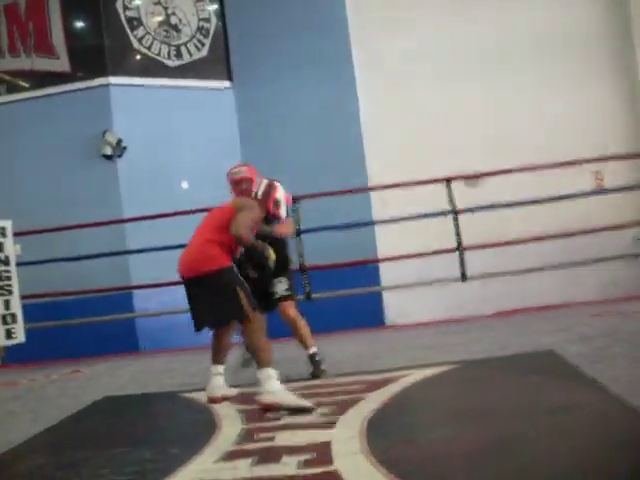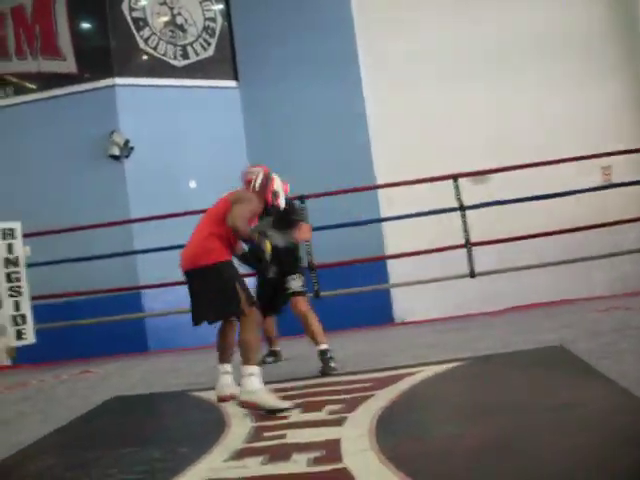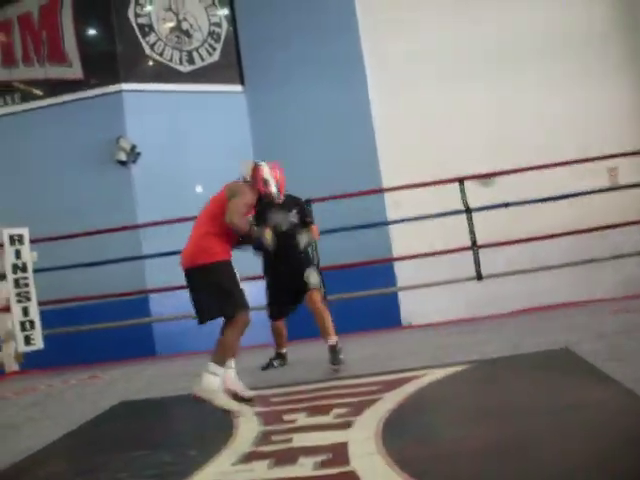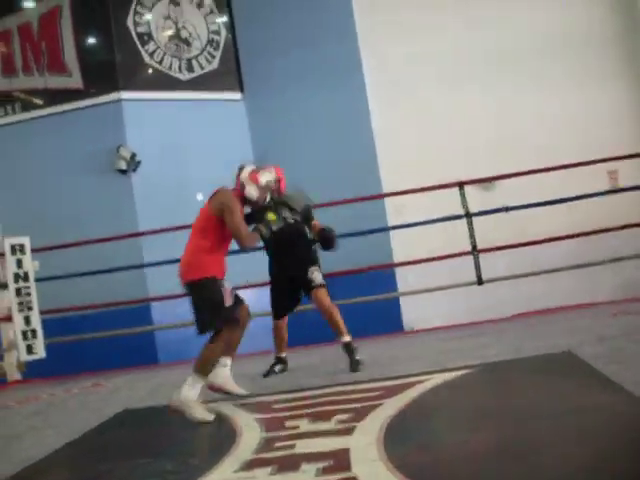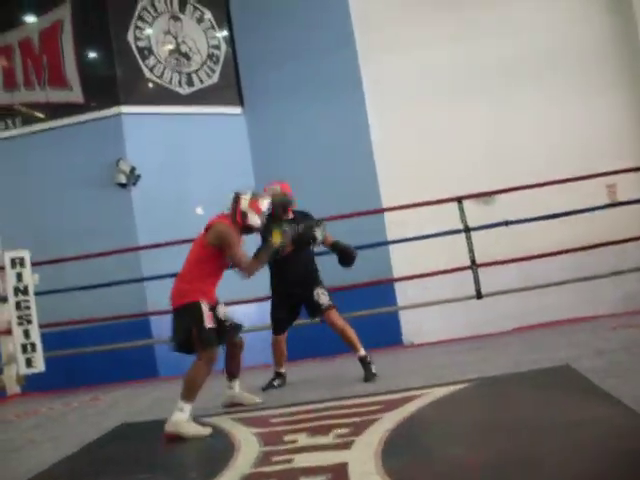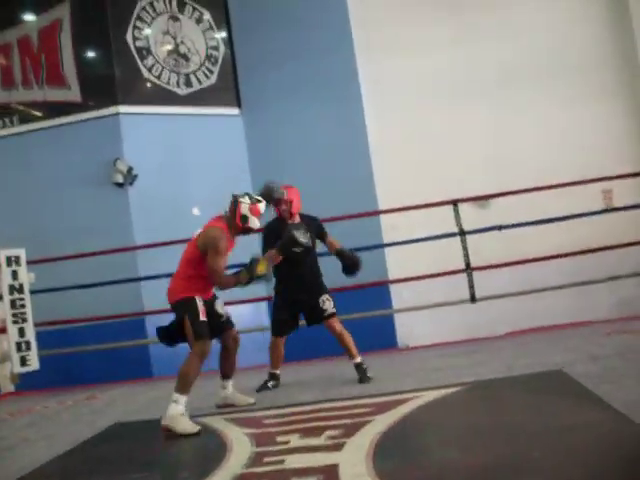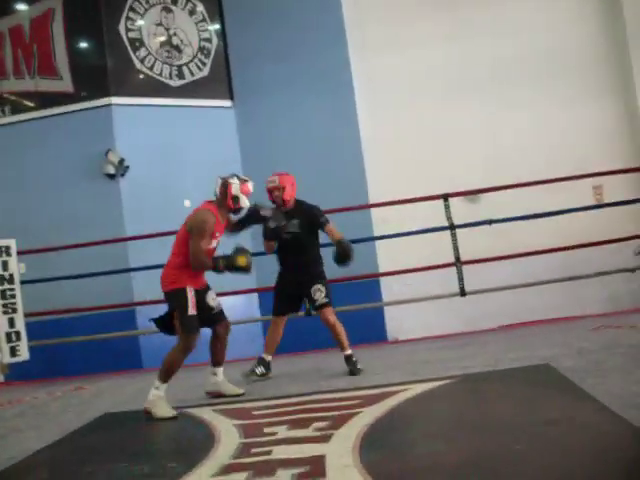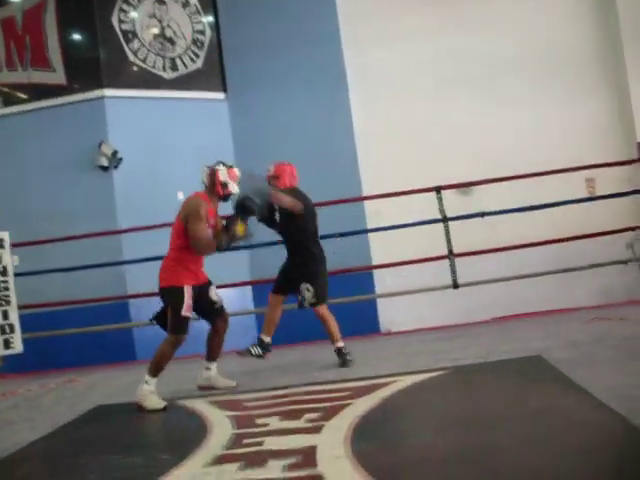
dt=0.1s
person 1, frame 1
left shoulder: (238, 205)
right shoulder: (253, 207)
right elbow: (238, 232)
right wrist: (262, 250)
left hip: (190, 265)
right hip: (210, 264)
left knee: (226, 323)
right knee: (254, 322)
left ankle: (216, 385)
right ankle: (272, 390)
person 1, frame 2
left shoulder: (237, 197)
right shoulder: (251, 199)
right elbow: (234, 224)
right wrist: (258, 241)
left hip: (192, 259)
right hip: (210, 259)
left knee: (229, 318)
right knee: (250, 315)
left ankle: (225, 384)
right ankle: (253, 388)
person 1, frame 3
left shoulder: (237, 190)
right shoulder: (244, 191)
right elbow: (232, 222)
left wrist: (258, 233)
right wrist: (261, 235)
left hip: (195, 257)
right hip: (209, 257)
left knee: (237, 315)
right knee: (239, 317)
left ankle: (227, 378)
right ankle: (210, 382)
person 1, frame 4
left shoulder: (225, 199)
right shoulder: (228, 200)
right elbow: (245, 241)
left hip: (198, 269)
right hip: (204, 272)
left knee: (241, 315)
right knee: (228, 329)
left ankle: (221, 374)
right ankle: (188, 395)
person 1, frame 5
left shoulder: (224, 223)
right shoulder: (224, 230)
right elbow: (246, 268)
right wrist: (270, 248)
left hip: (202, 295)
right hip: (191, 297)
left knee: (234, 341)
right knee: (207, 355)
left ankle: (234, 392)
right ankle: (179, 419)
person 1, frame 6
left shoulder: (224, 225)
right shoulder: (218, 235)
right elbow: (219, 281)
right wrist: (248, 274)
left hip: (202, 292)
right hip: (187, 293)
left knee: (231, 337)
right knee: (201, 348)
left ankle: (227, 393)
right ankle: (174, 413)
person 1, frame 7
left shoulder: (218, 213)
right shoulder: (204, 218)
left elbow: (231, 227)
right elbow: (196, 261)
left wrist: (252, 218)
right wrist: (229, 263)
left hip: (195, 280)
right hip: (179, 281)
left knee: (222, 326)
right knee: (187, 340)
left ankle: (217, 381)
right ankle: (155, 397)
person 1, frame 8
left shoulder: (210, 204)
right shoulder: (198, 204)
left elbow: (214, 231)
right elbow: (201, 246)
left wrist: (231, 224)
right wrist: (229, 236)
left hip: (196, 276)
right hip: (178, 277)
left knee: (220, 321)
right knee: (176, 337)
left ankle: (209, 375)
right ankle: (146, 390)
person 2, frame 1
left shoulder: (270, 201)
left elbow: (286, 228)
left wrist: (261, 230)
left hip: (277, 267)
right hip: (254, 270)
left knee: (288, 311)
left ankle: (315, 357)
person 2, frame 2
left shoulder: (286, 205)
left elbow: (305, 233)
left hip: (289, 266)
right hip: (267, 271)
left knee: (300, 306)
right knee: (265, 317)
left ankle: (325, 354)
right ankle: (274, 350)
person 2, frame 3
left shoulder: (296, 203)
right shoulder: (258, 209)
left elbow: (313, 229)
left wrist: (307, 238)
left hip: (303, 264)
right hip: (277, 271)
left knee: (315, 300)
right knee: (277, 318)
left ankle: (335, 350)
right ankle: (280, 354)
person 2, frame 4
left shoulder: (297, 200)
right shoulder: (261, 208)
left elbow: (312, 223)
left wrist: (323, 231)
left hip: (306, 261)
right hip: (281, 268)
left knee: (322, 299)
right knee: (279, 318)
left ankle: (348, 346)
right ankle: (281, 359)
person 2, frame 5
left shoulder: (303, 217)
right shoulder: (269, 223)
left elbow: (322, 237)
right elbow: (277, 249)
left wrist: (336, 246)
right wrist: (299, 236)
left hip: (309, 280)
right hip: (282, 287)
left knee: (333, 319)
right knee: (278, 334)
left ankle: (365, 359)
right ankle: (279, 374)
person 2, frame 6
left shoulder: (311, 222)
right shoulder: (272, 228)
left elbow: (328, 241)
right elbow: (270, 260)
left wrist: (342, 253)
right wrist: (285, 244)
left hip: (313, 285)
right hip: (286, 290)
left knee: (334, 325)
right knee: (278, 337)
left ankle: (360, 366)
right ankle: (274, 376)
person 2, frame 7
left shoulder: (308, 210)
right shoulder: (275, 216)
left elbow: (329, 229)
right elbow: (269, 248)
left wrist: (341, 242)
right wrist: (270, 231)
left hip: (312, 271)
right hip: (289, 272)
left knee: (327, 314)
right knee: (278, 318)
left ankle: (350, 358)
right ankle: (265, 363)
person 2, frame 8
left shoulder: (297, 197)
right shoulder: (277, 200)
left elbow: (291, 204)
right elbow: (284, 228)
right wrist: (264, 215)
left hip: (311, 262)
right hip: (295, 260)
left knee: (319, 308)
right knee: (274, 299)
left ankle: (341, 350)
right ankle: (263, 344)
